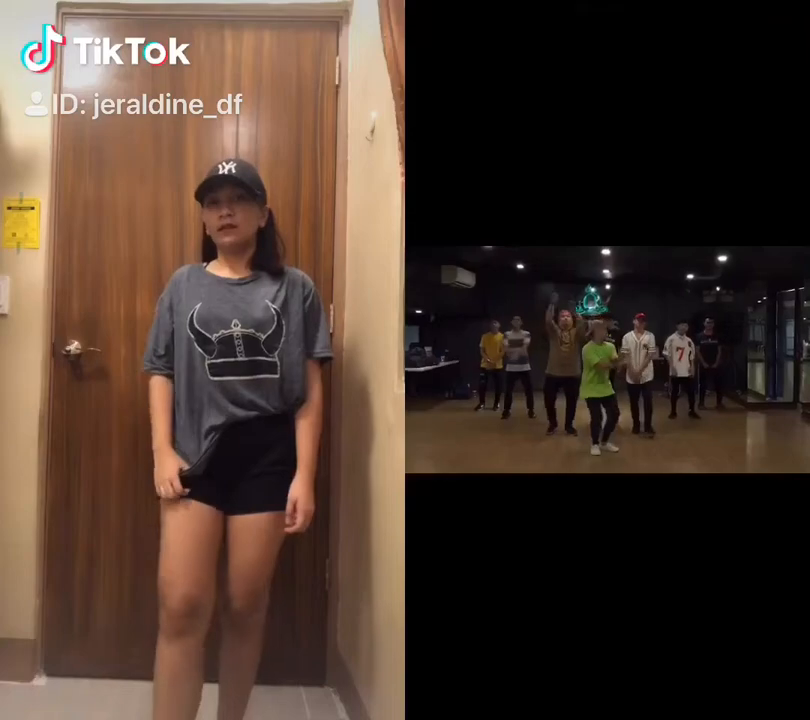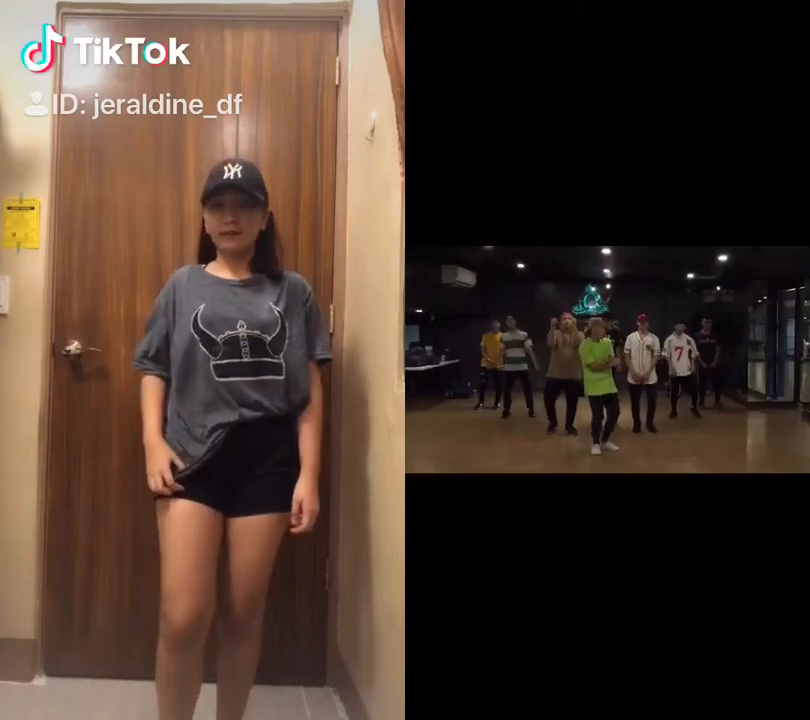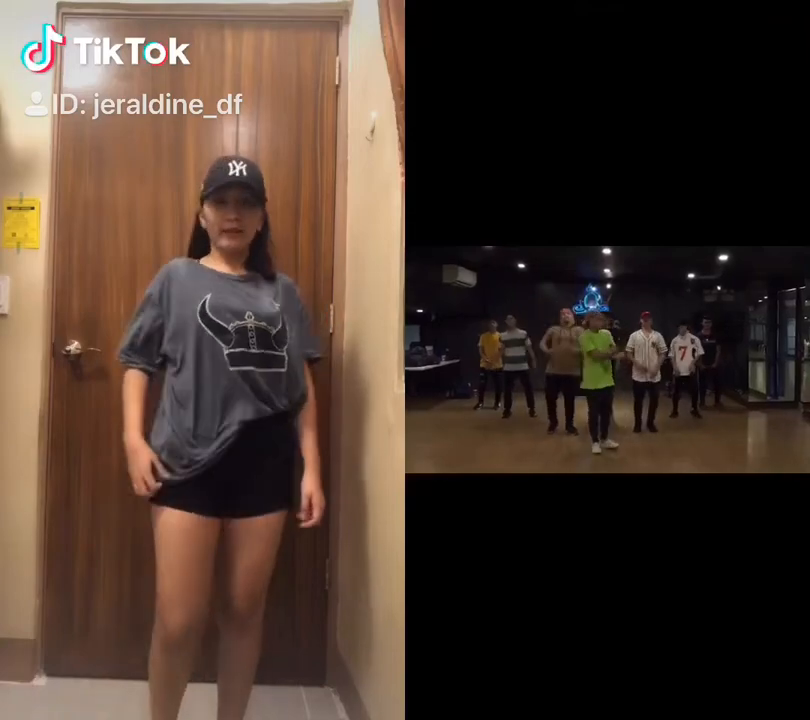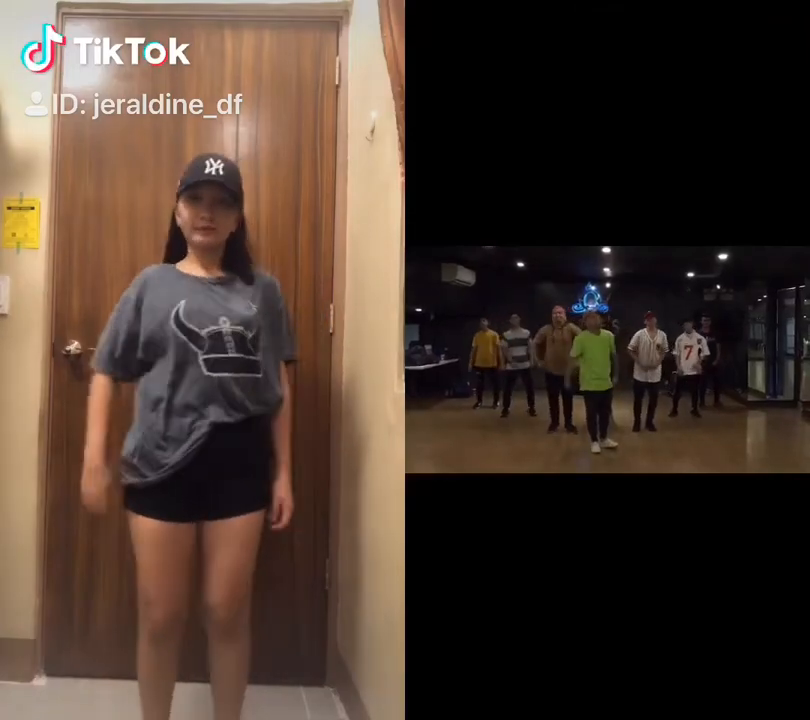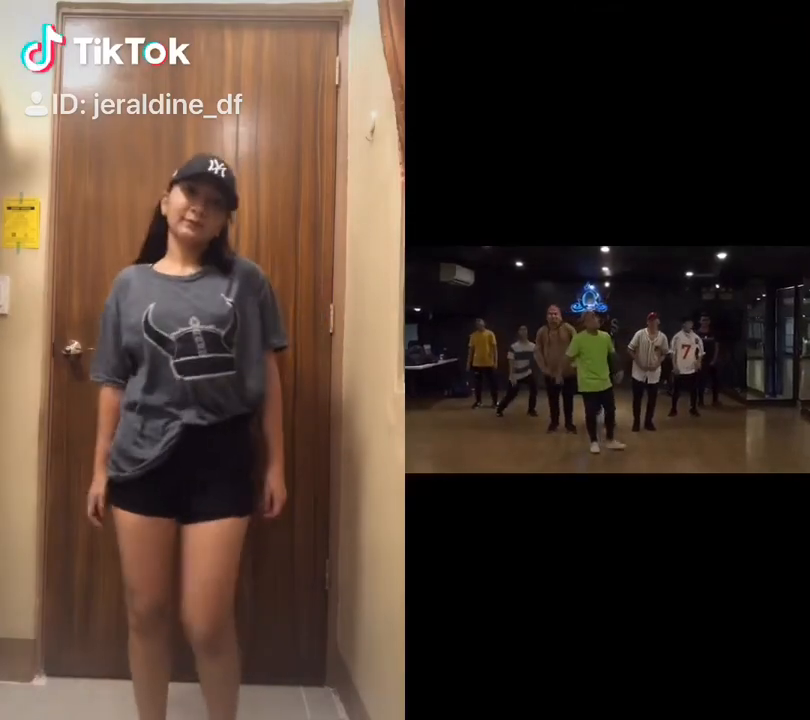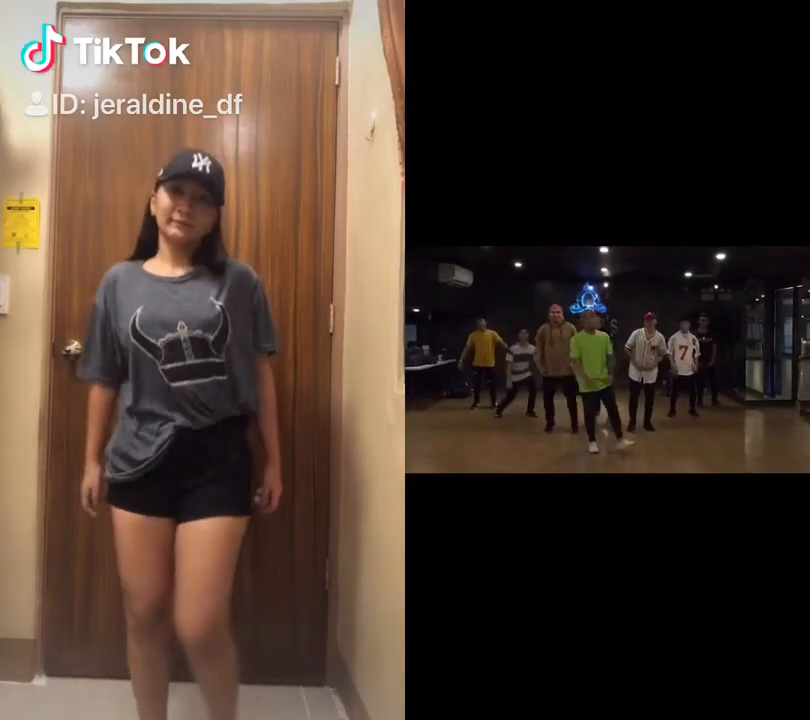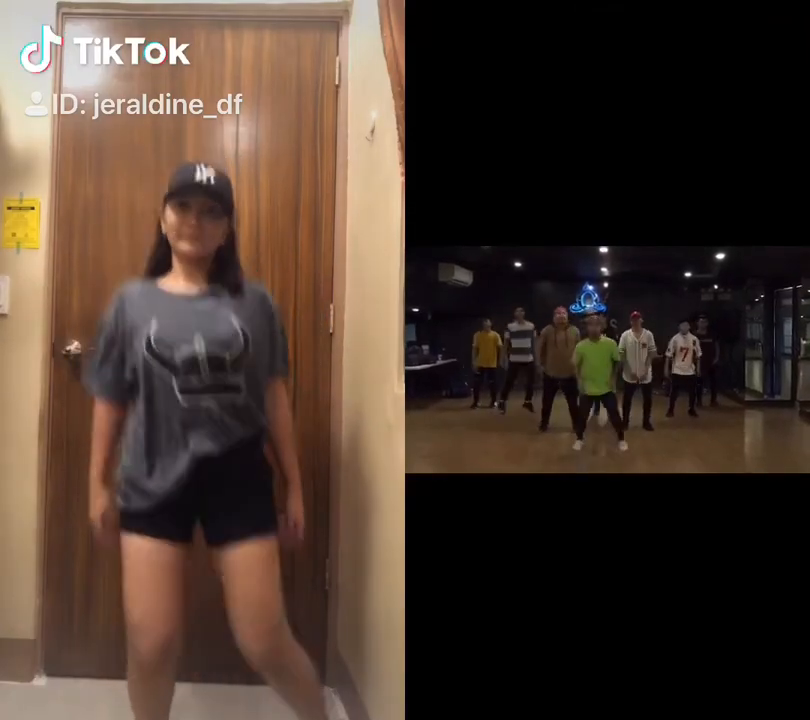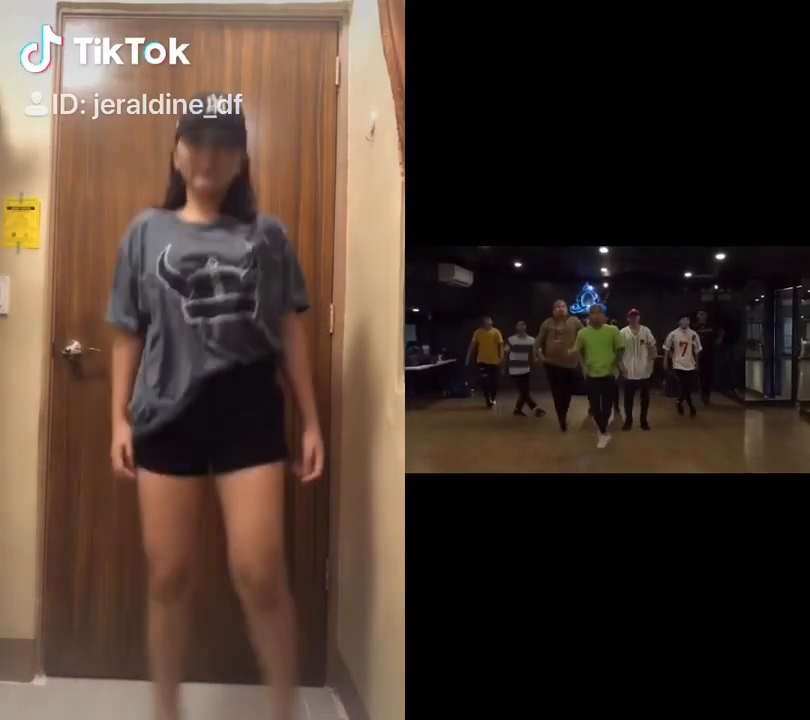
dt=0.3s
person 1, frame 1
left shoulder: (294, 288)
right shoulder: (184, 285)
left elbow: (310, 387)
right elbow: (161, 373)
left wrist: (305, 475)
right wrist: (162, 450)
left hip: (267, 457)
right hip: (195, 455)
left knee: (245, 607)
right knee: (181, 607)
person 1, frame 2
left shoulder: (293, 291)
right shoulder: (183, 285)
left elbow: (310, 390)
right elbow: (153, 370)
left wrist: (309, 474)
right wrist: (153, 442)
left hip: (267, 460)
right hip: (193, 456)
left knee: (244, 611)
right knee: (183, 617)
person 1, frame 3
left shoulder: (282, 290)
right shoulder: (176, 278)
left elbow: (302, 383)
right elbow: (135, 365)
left wrist: (312, 468)
right wrist: (134, 442)
left hip: (265, 461)
right hip: (188, 460)
left knee: (245, 609)
right knee: (178, 621)
person 1, frame 4
left shoulder: (262, 290)
right shoulder: (153, 284)
left elbow: (278, 386)
right elbow: (106, 371)
left wrist: (283, 472)
right wrist: (94, 455)
left hip: (239, 462)
right hip: (161, 463)
left knee: (228, 612)
right knee: (160, 617)
person 1, frame 5
left shoulder: (245, 280)
right shoulder: (131, 284)
left elbow: (267, 375)
right elbow: (113, 384)
left wrist: (275, 463)
right wrist: (99, 468)
left hip: (221, 460)
right hip: (142, 463)
left knee: (207, 622)
right knee: (146, 612)
person 1, frame 6
left shoulder: (238, 282)
right shoulder: (120, 282)
left elbow: (260, 374)
right elbow: (104, 379)
left wrist: (274, 460)
right wrist: (92, 460)
left hip: (217, 460)
right hip: (140, 461)
left knee: (200, 625)
right knee: (144, 614)
person 1, frame 7
left shoulder: (252, 302)
right shoulder: (133, 300)
left elbow: (276, 398)
right elbow: (110, 398)
left wrist: (294, 486)
right wrist: (98, 482)
left hip: (238, 479)
right hip: (154, 483)
left knee: (266, 645)
right knee: (150, 645)
person 1, frame 8
left shoulder: (266, 235)
right shoulder: (147, 230)
left elbow: (291, 330)
right elbow: (128, 331)
left wrist: (311, 421)
right wrist: (119, 417)
left hip: (248, 409)
right hip: (167, 414)
left knee: (259, 579)
right knee: (168, 577)
